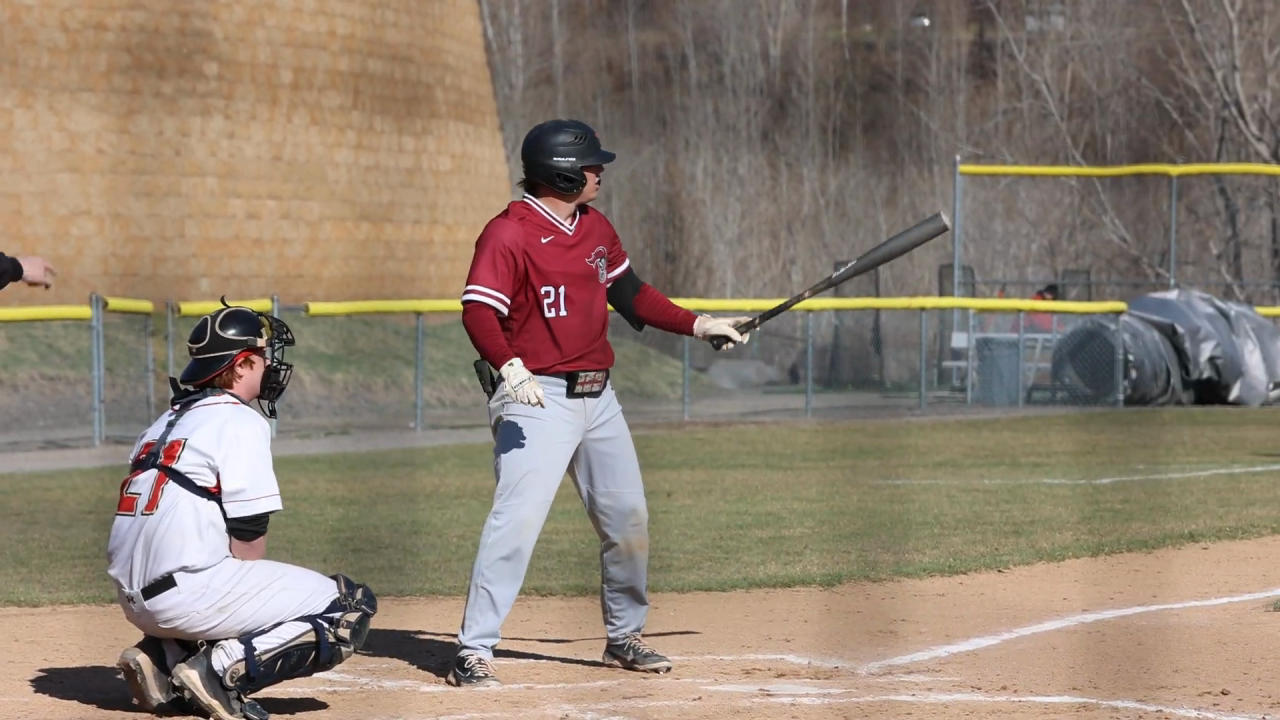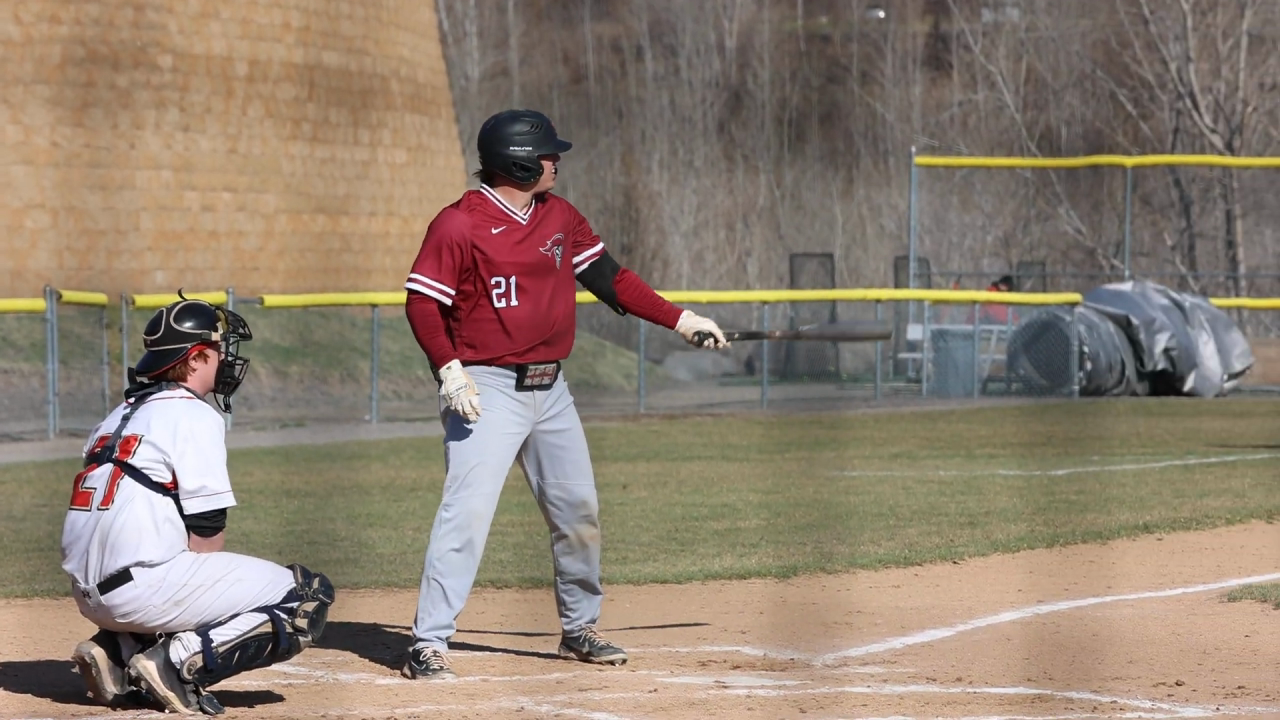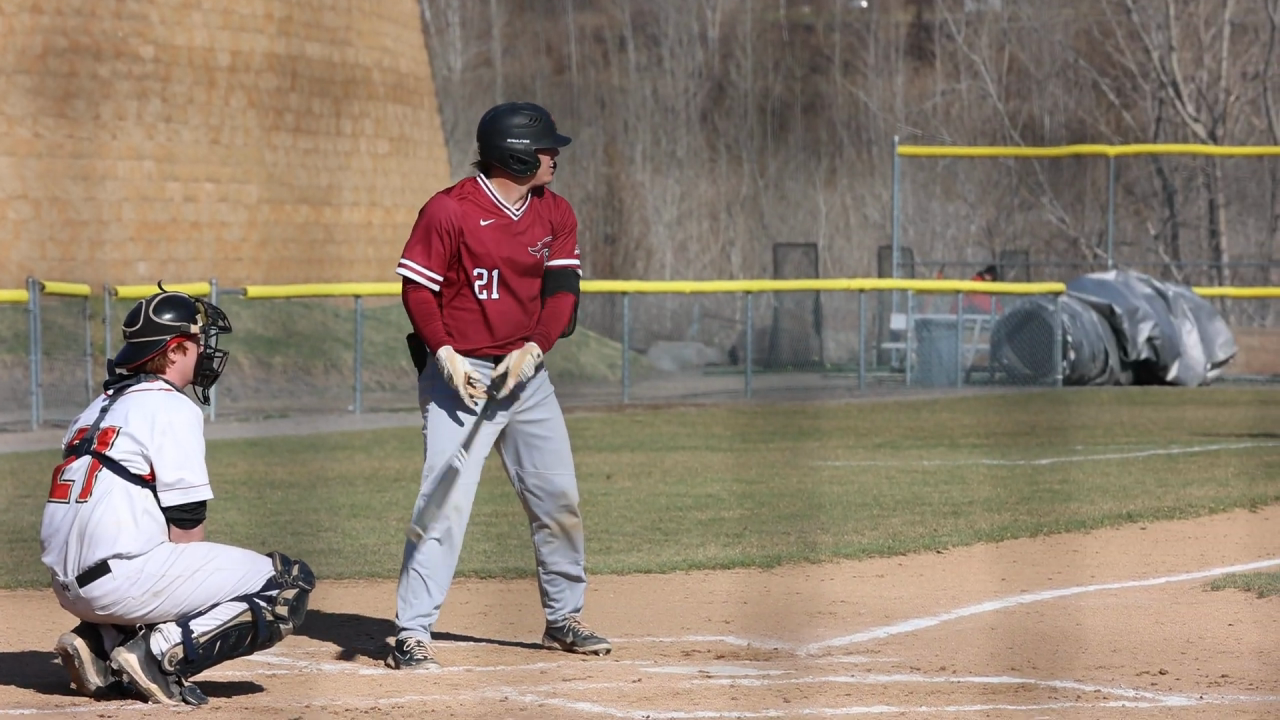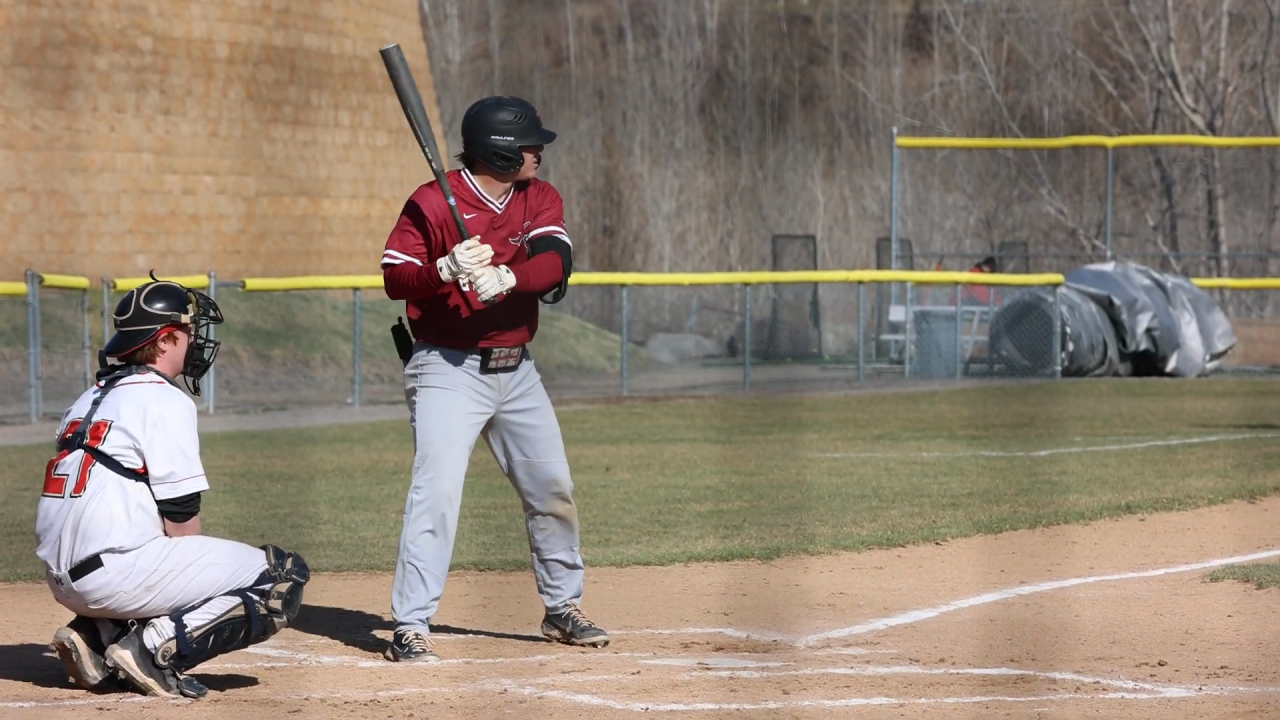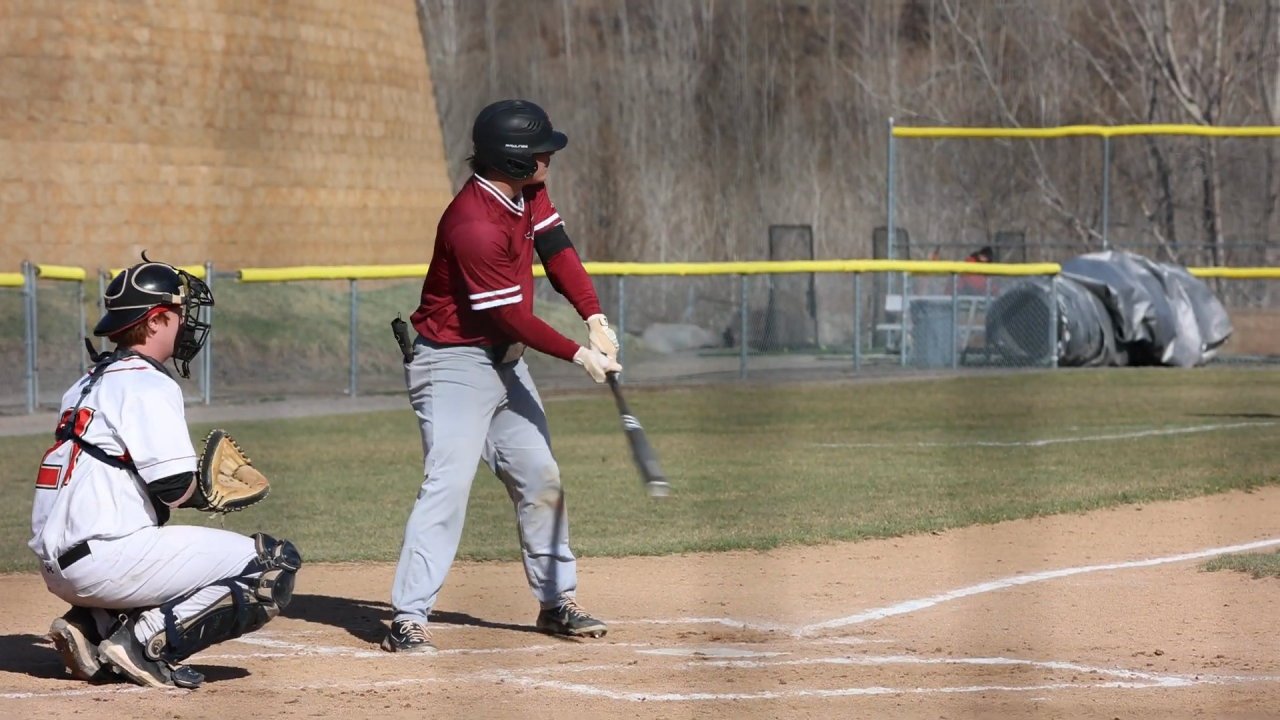
dt=0.4s
person 1, frame 1
left shoulder: (596, 226)
right shoulder: (508, 233)
left elbow: (630, 293)
right elbow: (478, 312)
left wrist: (697, 325)
right wrist: (511, 367)
left hip: (598, 396)
right hip: (539, 399)
left knee: (627, 518)
right knee: (516, 520)
left ankle: (623, 636)
right ankle: (473, 650)
person 1, frame 2
left shoulder: (559, 214)
right shoulder: (459, 223)
left elbow: (609, 277)
right elbow: (421, 304)
left wrist: (679, 318)
right wrist: (450, 370)
left hip: (550, 389)
right hip: (486, 389)
left knee: (578, 510)
right knee: (466, 512)
left ankle: (578, 628)
right ankle: (428, 642)
person 1, frame 3
left shoulder: (556, 213)
right shoulder: (449, 210)
left elbow: (562, 294)
right elbow: (416, 290)
left wrist: (532, 351)
right wrist: (446, 355)
left hip: (528, 378)
right hip: (463, 378)
left knee: (559, 499)
right knee: (448, 501)
left ankle: (562, 620)
right ankle: (412, 632)
person 1, frame 4
left shoulder: (541, 199)
right shoulder: (432, 202)
left elbow: (555, 266)
right elbow: (395, 278)
left wrist: (505, 276)
right wrist: (444, 270)
left hip: (516, 367)
right hip: (448, 369)
left knee: (552, 488)
right knee: (437, 493)
left ankle: (562, 607)
right ankle: (409, 626)
person 1, frame 5
left shoulder: (530, 193)
right shoulder: (473, 223)
left elbow: (558, 251)
right elbow: (508, 315)
left wrist: (594, 318)
right wrist: (577, 353)
left hip: (504, 362)
right hip: (453, 362)
left knee: (539, 479)
right knee: (448, 485)
left ankle: (556, 601)
right ankle: (408, 617)
person 2, frame 1
left shoulder: (168, 420)
right shoulder: (240, 421)
right elbow: (248, 535)
right wrist: (253, 597)
left hip: (135, 598)
right hip: (184, 590)
right knee: (352, 607)
left ankle: (161, 658)
right ankle: (221, 670)
person 2, frame 2
left shoulder: (120, 414)
right shoulder: (194, 415)
right elbow: (206, 530)
right wrist: (205, 592)
left hip: (89, 593)
right hip: (140, 585)
right knee: (309, 597)
left ankle: (117, 650)
right ankle: (177, 662)
person 2, frame 3
left shoulder: (100, 406)
right shoulder: (172, 407)
left elbow: (108, 506)
right elbow: (186, 523)
right wrist: (192, 580)
left hip: (69, 585)
right hip: (118, 577)
right knee: (289, 583)
left ankle: (100, 643)
right ankle: (159, 654)
person 2, frame 4
left shoulder: (92, 397)
right shoulder: (164, 400)
right elbow: (180, 516)
right wrist: (191, 569)
left hip: (64, 578)
right hip: (112, 572)
right knee: (283, 577)
left ankle: (96, 636)
right ankle: (153, 649)
person 2, frame 5
left shoulder: (91, 382)
right shoulder: (148, 385)
right elbow: (176, 490)
right wrist: (198, 478)
left hip: (59, 564)
right hip: (101, 558)
right knee: (275, 565)
left ankle: (92, 627)
right ankle: (144, 643)
